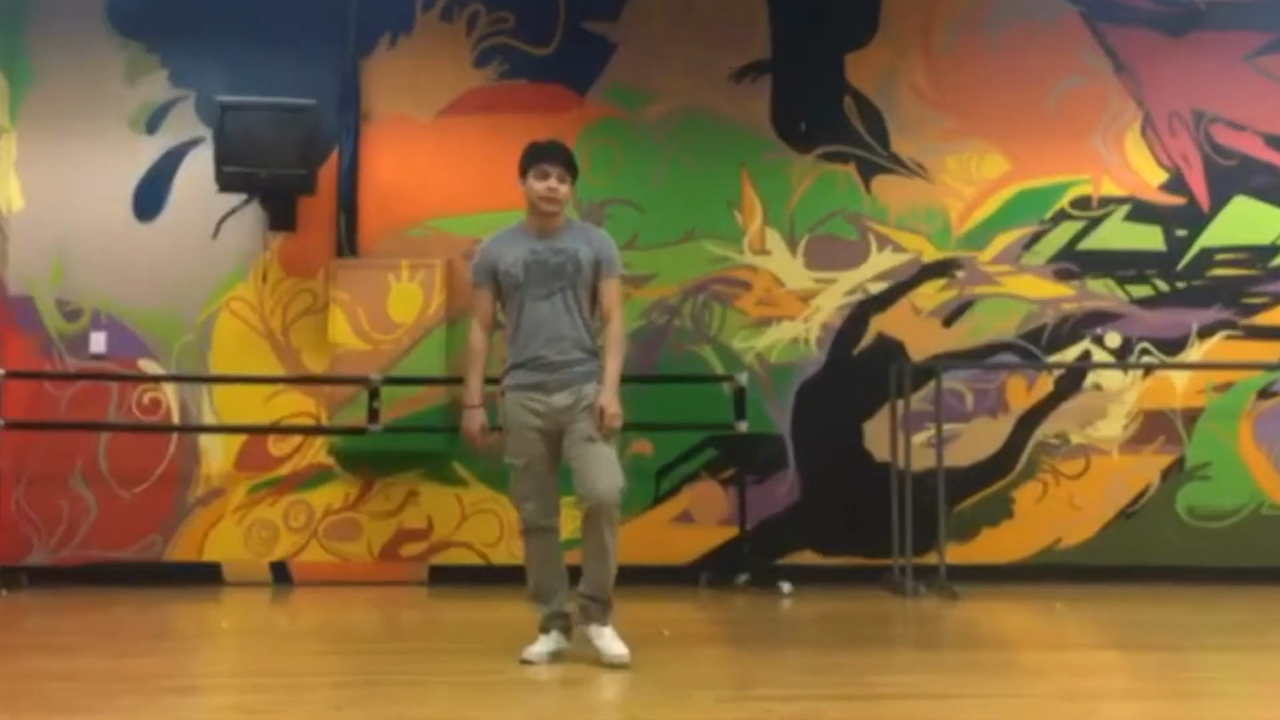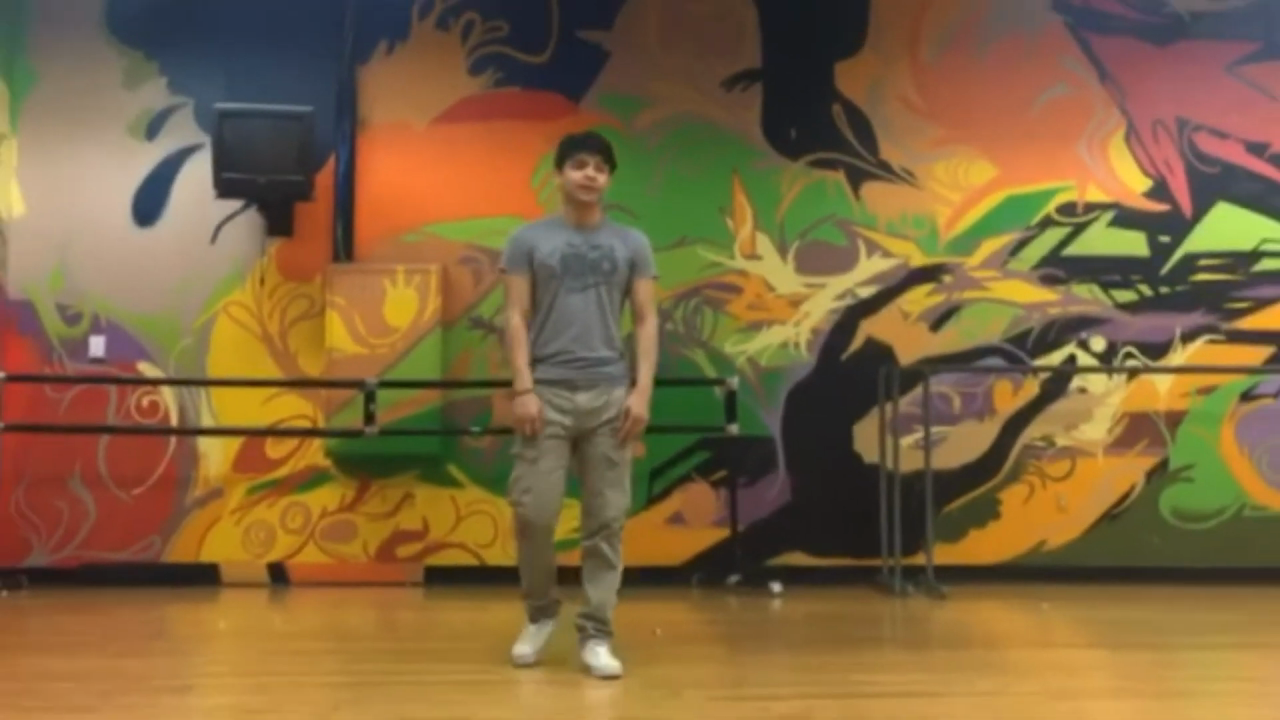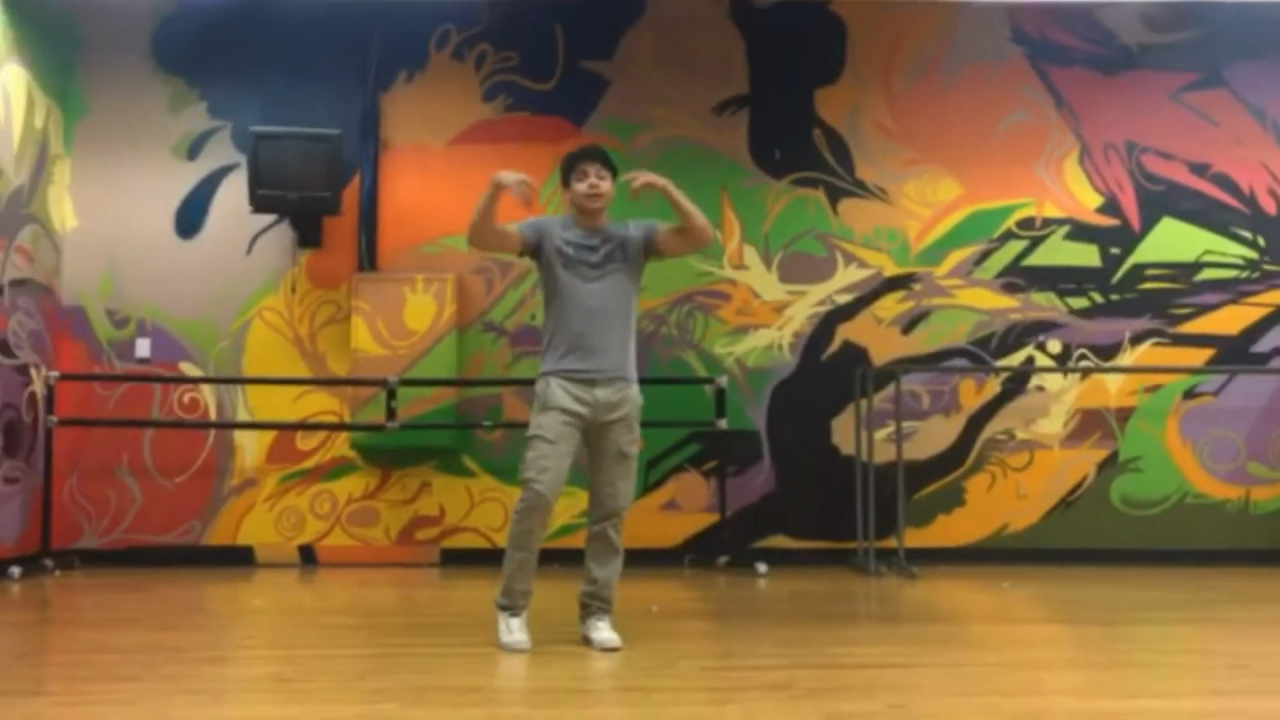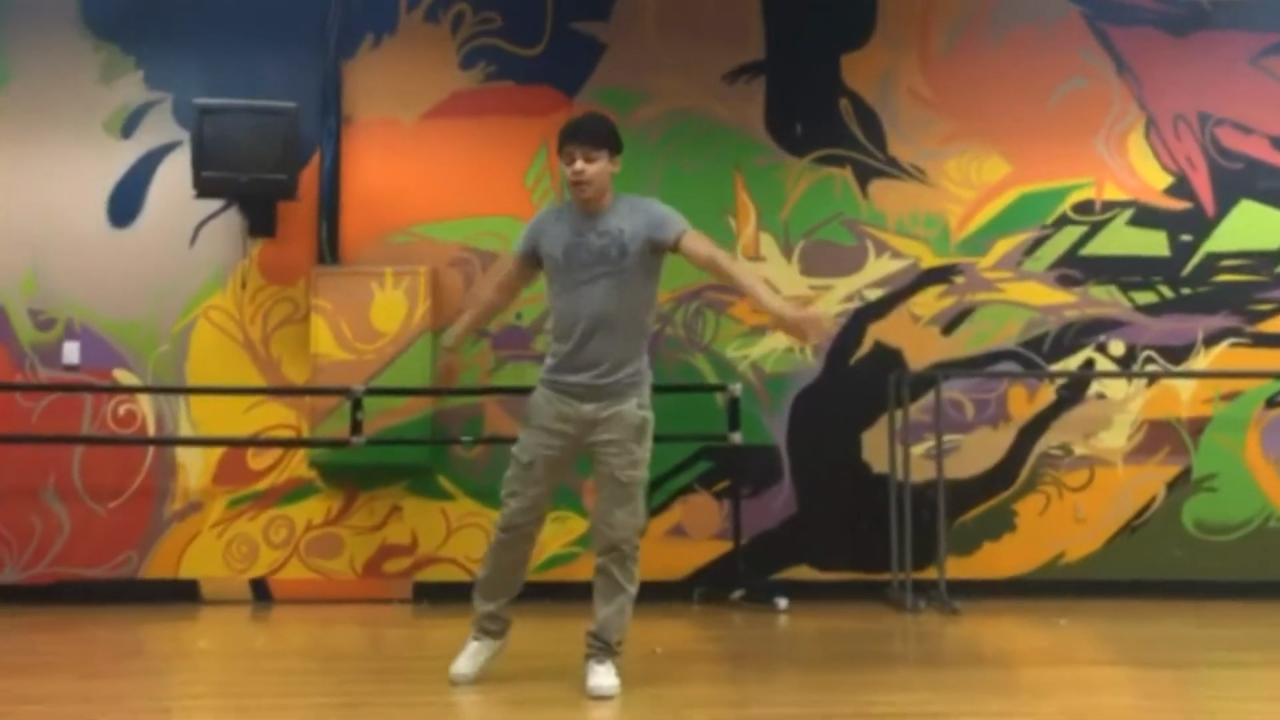
dt=0.7s
person 1, frame 1
left shoulder: (597, 244)
right shoulder: (495, 251)
left elbow: (612, 321)
right elbow: (480, 328)
left wrist: (610, 389)
right wrist: (473, 401)
left hip: (585, 390)
right hip: (523, 396)
left knee: (603, 494)
right knee: (536, 516)
left ankle: (598, 614)
right ankle: (554, 625)
person 1, frame 2
left shoulder: (632, 243)
right shoulder: (527, 239)
left elbow: (647, 321)
right elbow: (516, 319)
left wrist: (642, 392)
right wrist: (522, 389)
left hip: (609, 396)
right hip: (548, 395)
left knee: (606, 518)
right knee: (533, 511)
left ankle: (595, 634)
right ankle: (539, 615)
person 1, frame 3
left shoulder: (635, 235)
right shoulder: (546, 232)
left elbow: (702, 238)
right elbow: (481, 239)
left wrist: (665, 187)
right wrist: (495, 189)
left hip: (620, 390)
right hip: (561, 385)
left knee: (611, 508)
right knee: (539, 493)
left ankle: (597, 613)
right ankle: (511, 606)
person 1, frame 4
left shoulder: (647, 217)
right shoulder: (546, 225)
left elbow: (714, 258)
right elbow: (505, 282)
left wrist: (776, 305)
right wrist: (457, 333)
left hip: (623, 402)
right hip: (556, 396)
left knee: (618, 535)
right knee: (517, 516)
left ankle: (603, 652)
right ankle: (487, 629)
